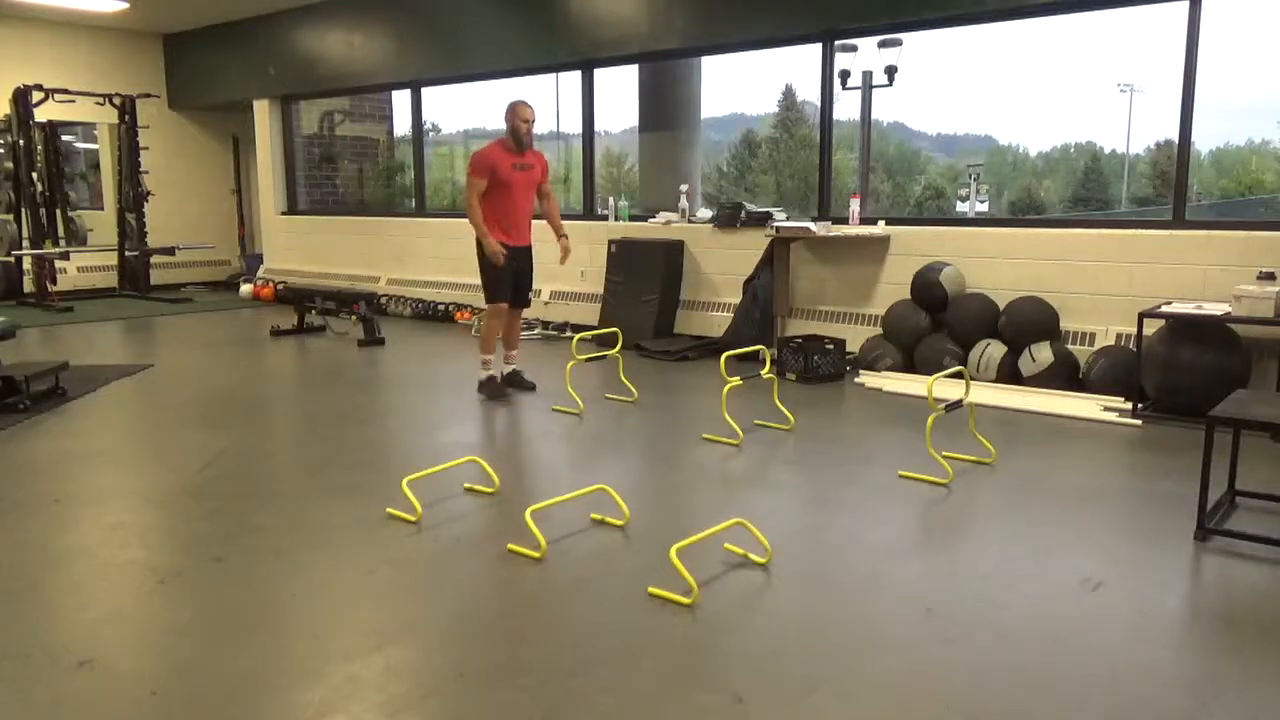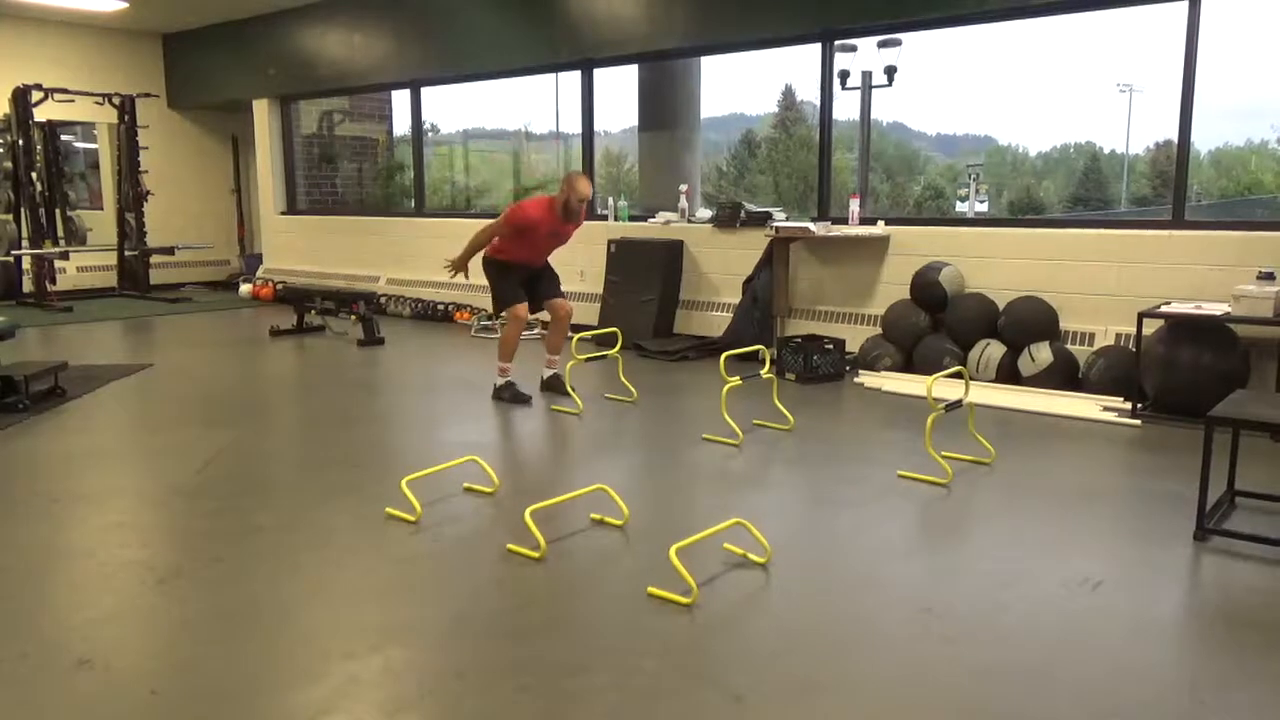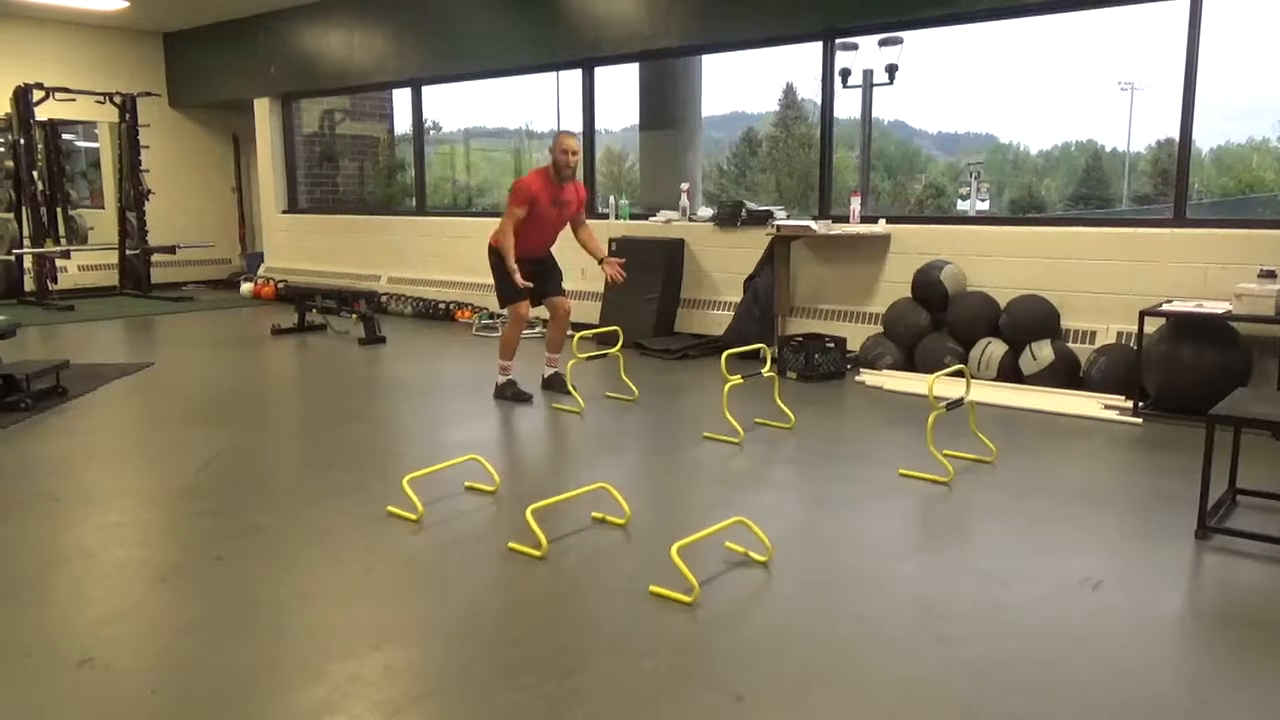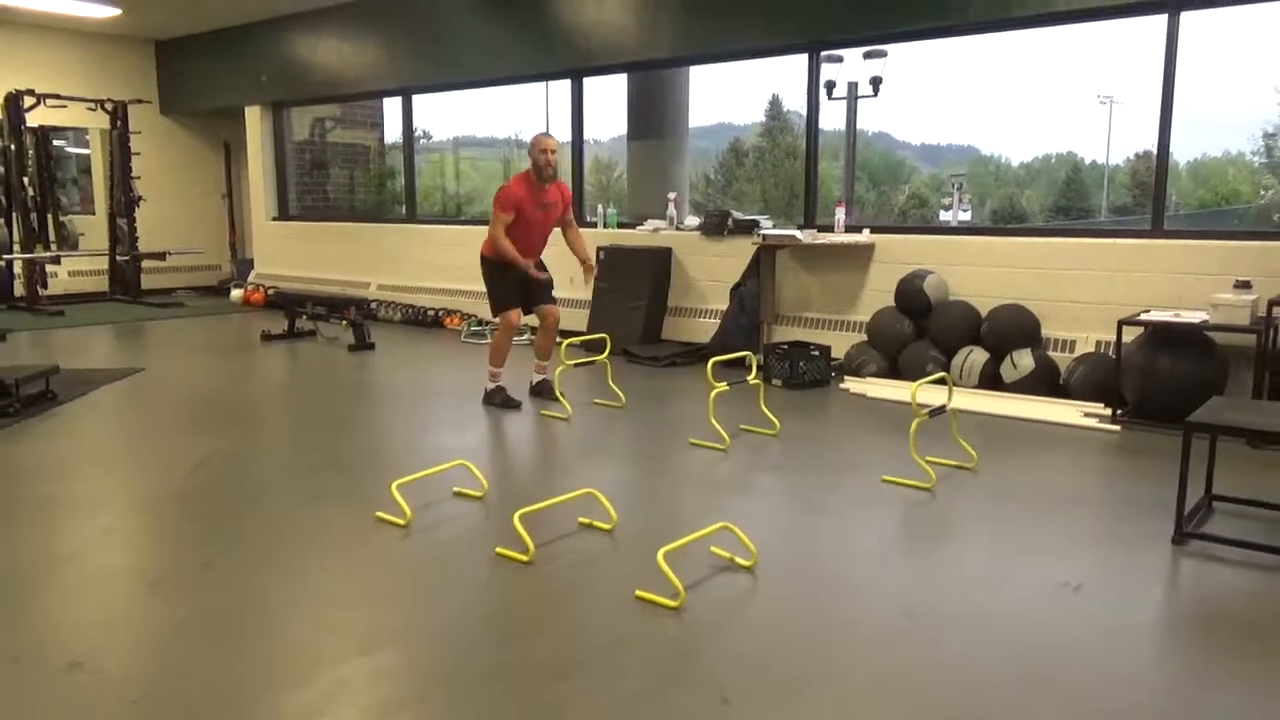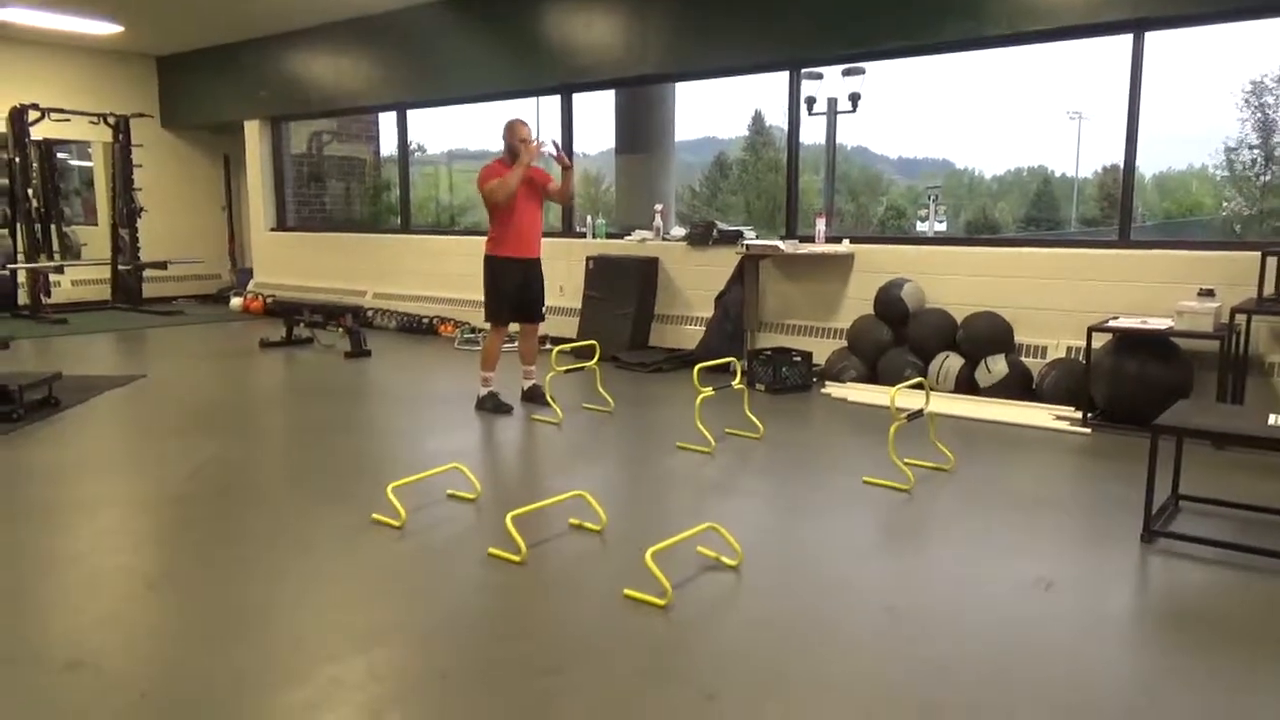
dt=1s
person 1, frame 1
left shoulder: (538, 160)
right shoulder: (486, 157)
left elbow: (546, 199)
right elbow: (472, 200)
left wrist: (561, 234)
right wrist: (485, 239)
left hip: (522, 246)
right hip: (495, 246)
left knee: (516, 310)
right knee: (498, 307)
left ankle: (510, 369)
right ankle: (487, 376)
person 1, frame 2
left shoulder: (576, 217)
right shoulder: (530, 212)
right elbow: (489, 232)
right wrist: (462, 260)
left hip: (536, 265)
right hip: (503, 263)
left knee: (563, 311)
right knee: (519, 314)
left ankle: (550, 375)
right ankle: (502, 383)
person 1, frame 3
left shoulder: (578, 191)
right shoulder: (528, 185)
left elbow: (580, 228)
right elbow: (506, 227)
left wrist: (603, 259)
right wrist: (512, 266)
left hip: (540, 255)
right hip: (508, 253)
left knee: (562, 309)
right knee: (520, 313)
left ankle: (551, 373)
right ankle: (504, 381)
person 1, frame 4
left shoulder: (562, 192)
right shoulder: (512, 191)
left elbow: (569, 227)
right elbow: (496, 235)
left wrist: (585, 259)
right wrist: (521, 264)
left hip: (533, 263)
right hip: (499, 262)
left knee: (551, 317)
right knee: (510, 321)
left ankle: (540, 380)
right ankle: (493, 387)
person 1, frame 5
left shoulder: (537, 173)
right shoulder: (491, 172)
left elbow: (565, 198)
right elbow: (499, 196)
left wrist: (566, 168)
right wrist: (522, 163)
left hip: (531, 261)
right hip: (501, 260)
left knee: (531, 325)
right knee: (499, 326)
left ankle: (530, 385)
right ankle: (486, 392)
